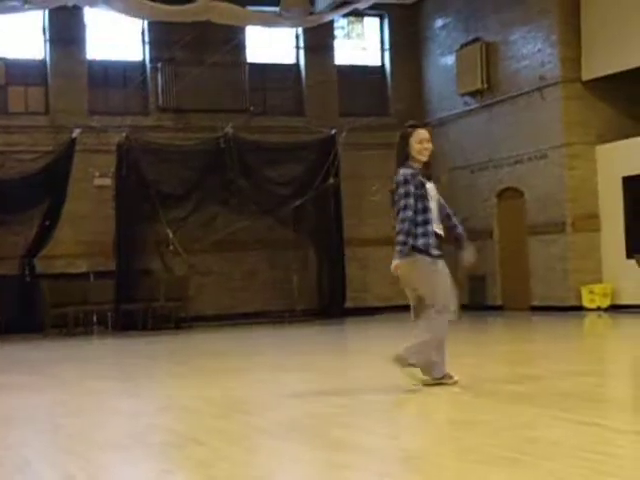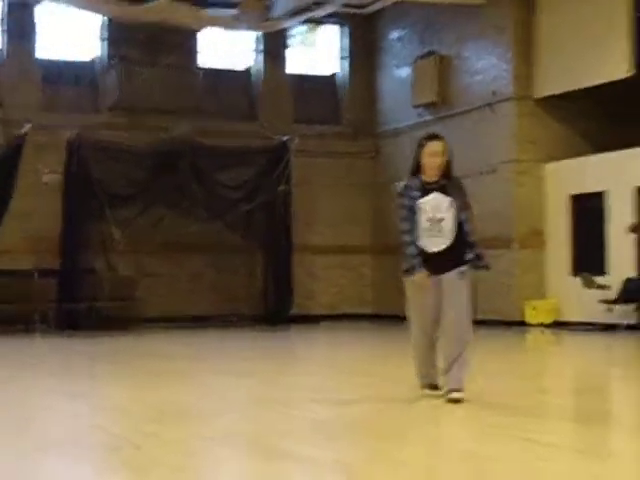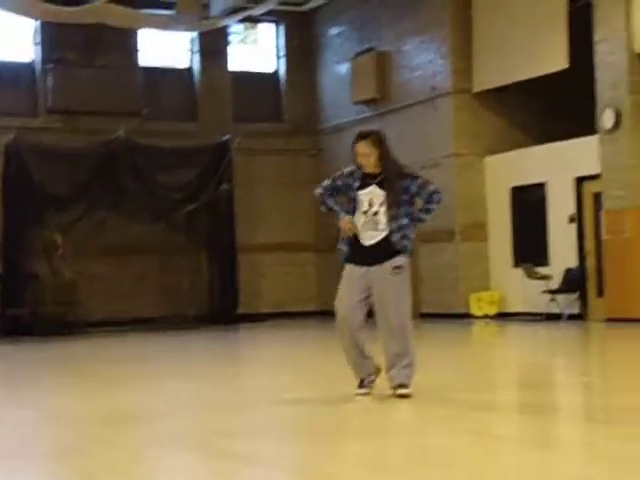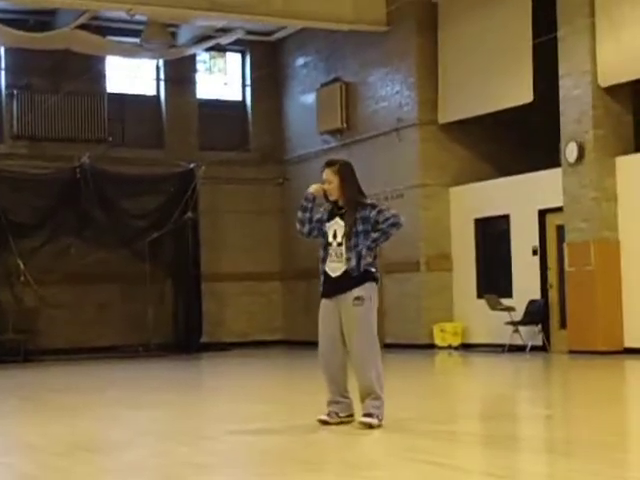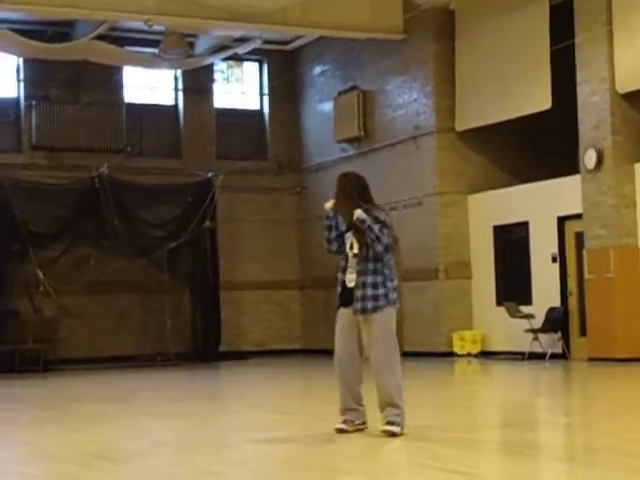
dt=1s
person 1, frame 1
left shoulder: (423, 176)
right shoulder: (407, 175)
left elbow: (443, 214)
right elbow: (404, 216)
left wrist: (464, 241)
right wrist: (401, 254)
left hip: (428, 252)
right hip: (420, 253)
left knee: (428, 312)
right knee: (445, 307)
left ankle: (433, 371)
right ankle: (410, 356)
person 1, frame 2
left shoulder: (454, 188)
right shoulder: (408, 189)
left elbow: (465, 226)
right elbow: (406, 230)
left wrist: (475, 258)
right wrist: (415, 266)
left hip: (454, 266)
right hip: (421, 268)
left knee: (456, 326)
right knee: (423, 327)
left ankle: (454, 383)
right ankle: (428, 378)
person 1, frame 3
left shoulder: (402, 179)
right shoulder: (351, 176)
left elbow: (434, 195)
right elbow: (322, 191)
left wrist: (410, 224)
right wrist: (340, 214)
left hip: (390, 258)
right hip: (356, 260)
left knee: (394, 320)
right knee: (346, 318)
left ankle: (401, 377)
right ankle: (366, 371)
person 1, frame 4
left shoulder: (365, 209)
right shoulder: (327, 213)
left elbow: (394, 221)
right elbow: (305, 230)
left wrist: (369, 246)
right wrist: (309, 198)
left hip: (358, 286)
right hip: (330, 289)
left knee: (363, 349)
right knee: (329, 350)
left ankle: (373, 407)
right ankle: (340, 406)
person 1, frame 5
left shoulder: (375, 216)
right shoulder: (348, 221)
left elbow: (383, 248)
right elbow: (333, 246)
left wrist: (363, 219)
right wrist: (329, 215)
left hip: (376, 298)
right hip: (349, 298)
left knee: (383, 358)
right knee: (345, 358)
left ankle: (393, 416)
right ankle: (354, 414)
